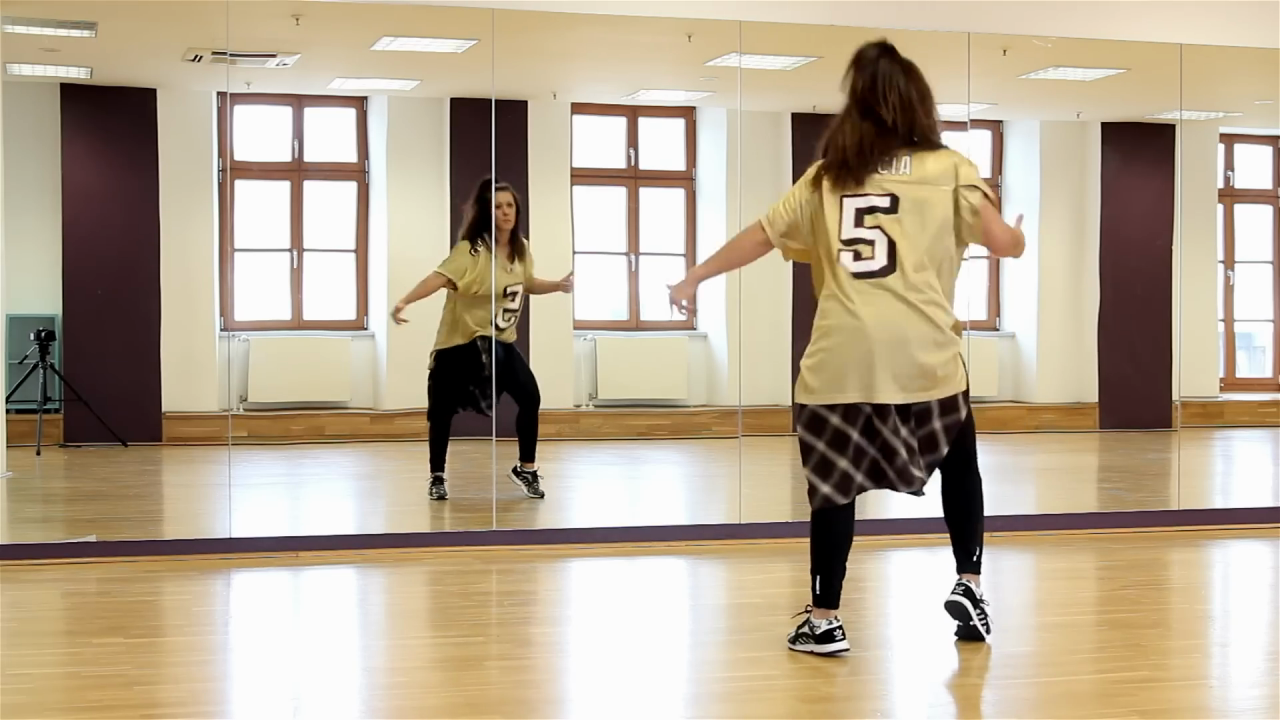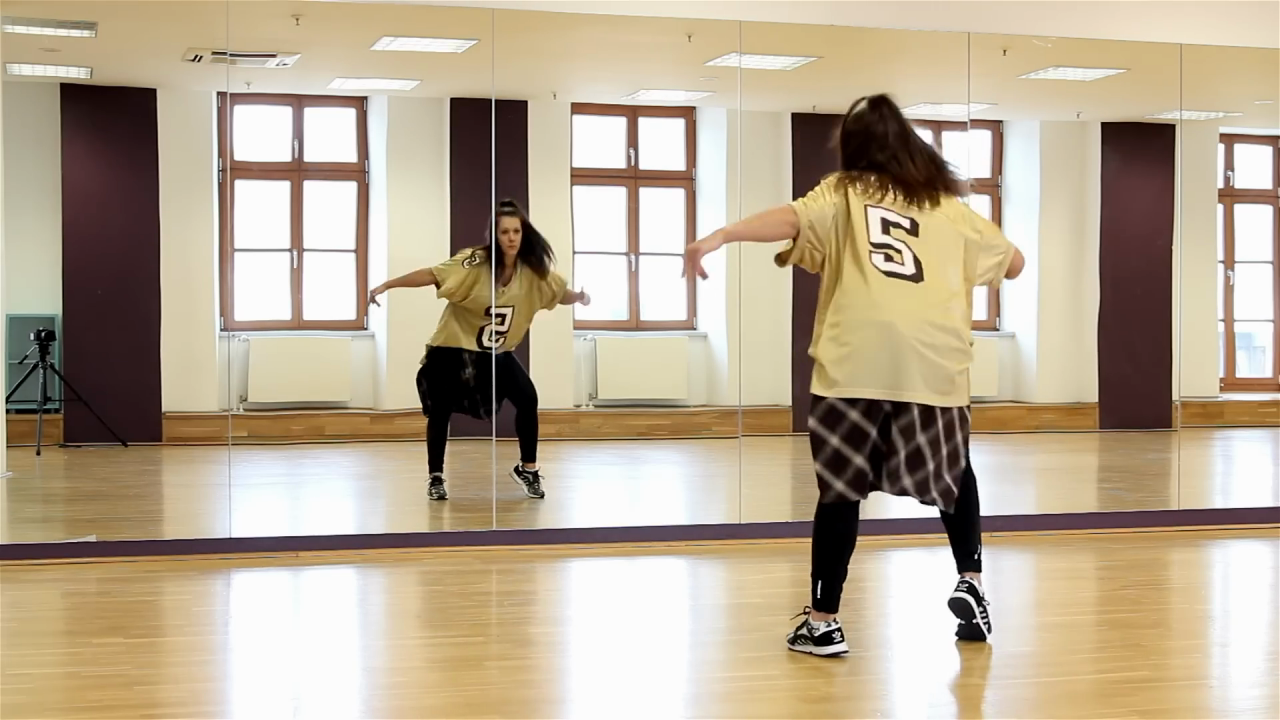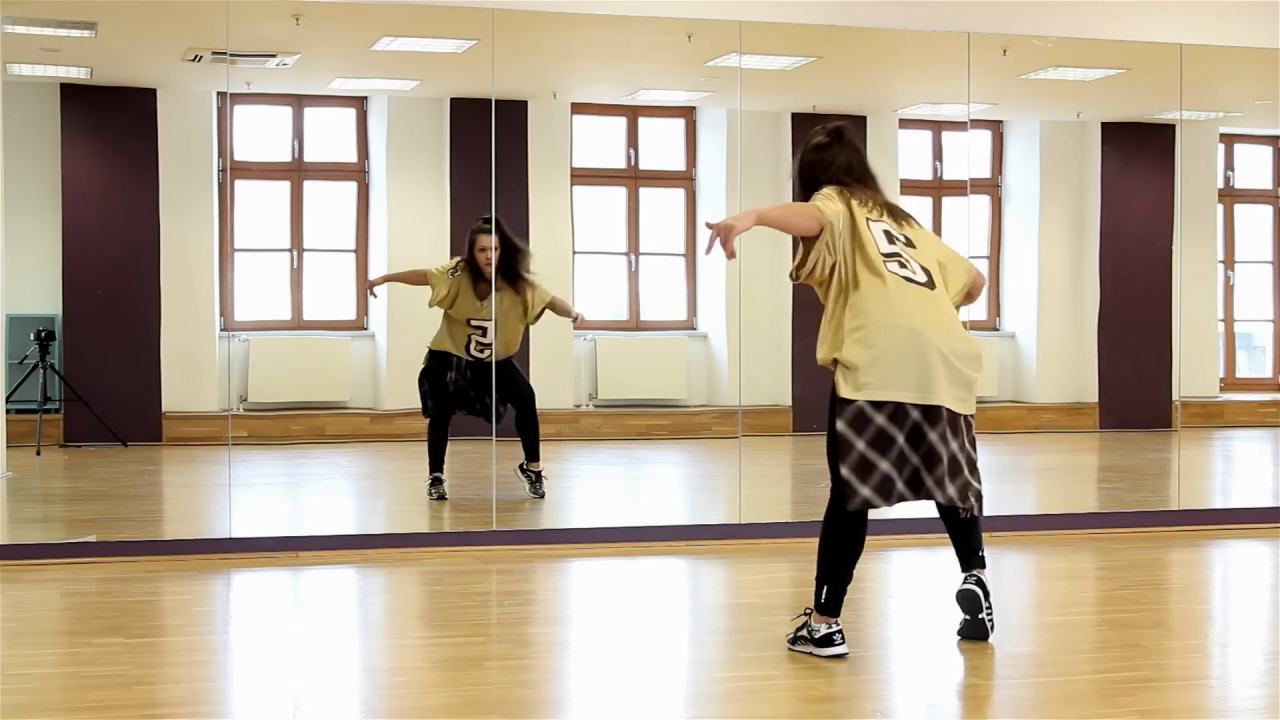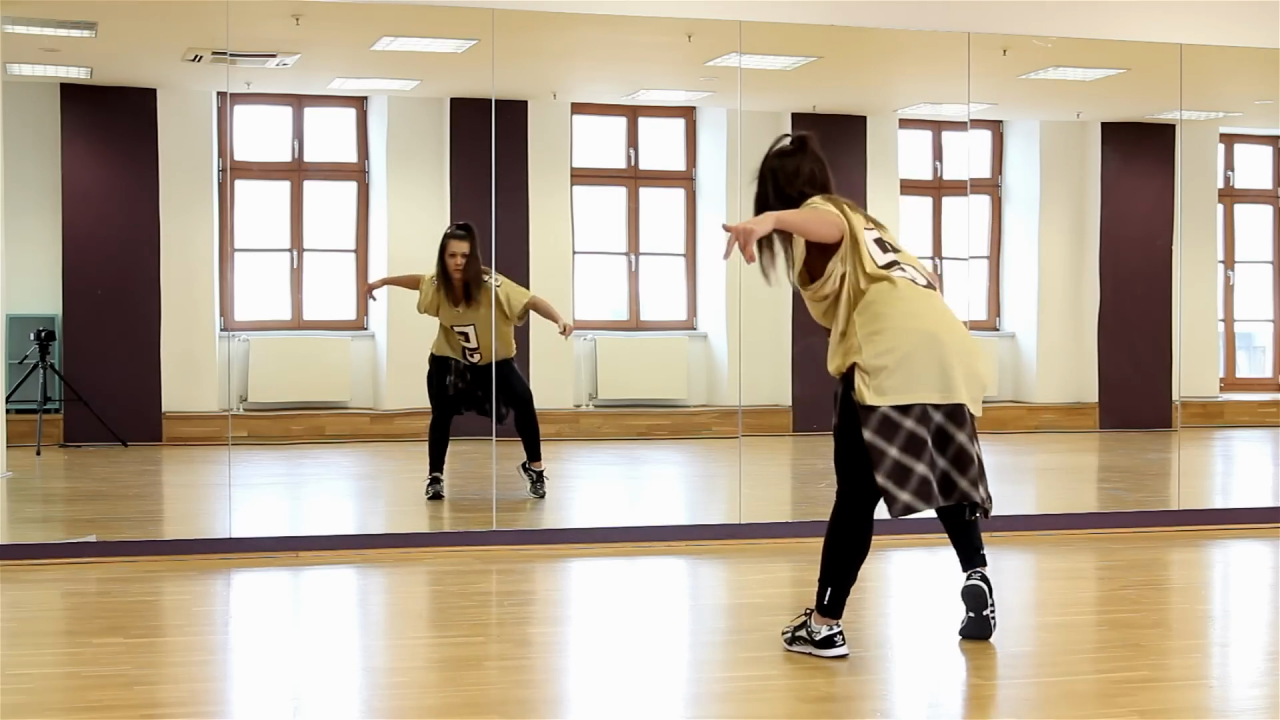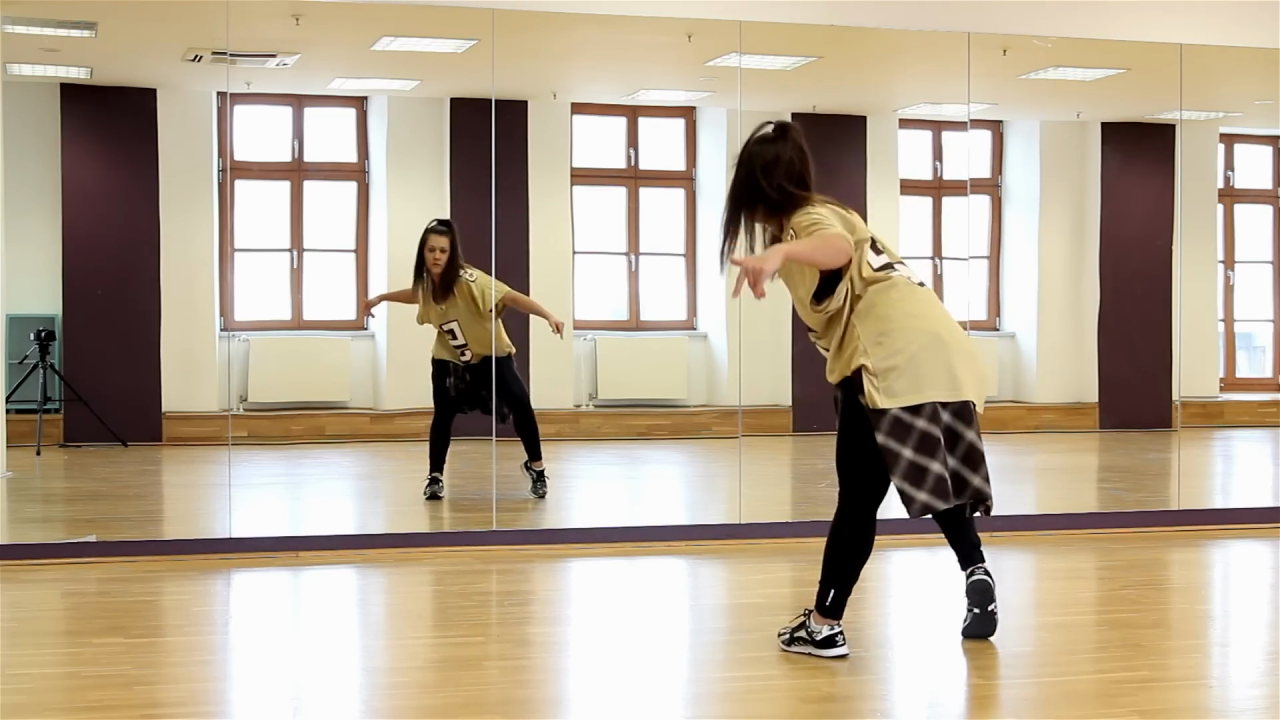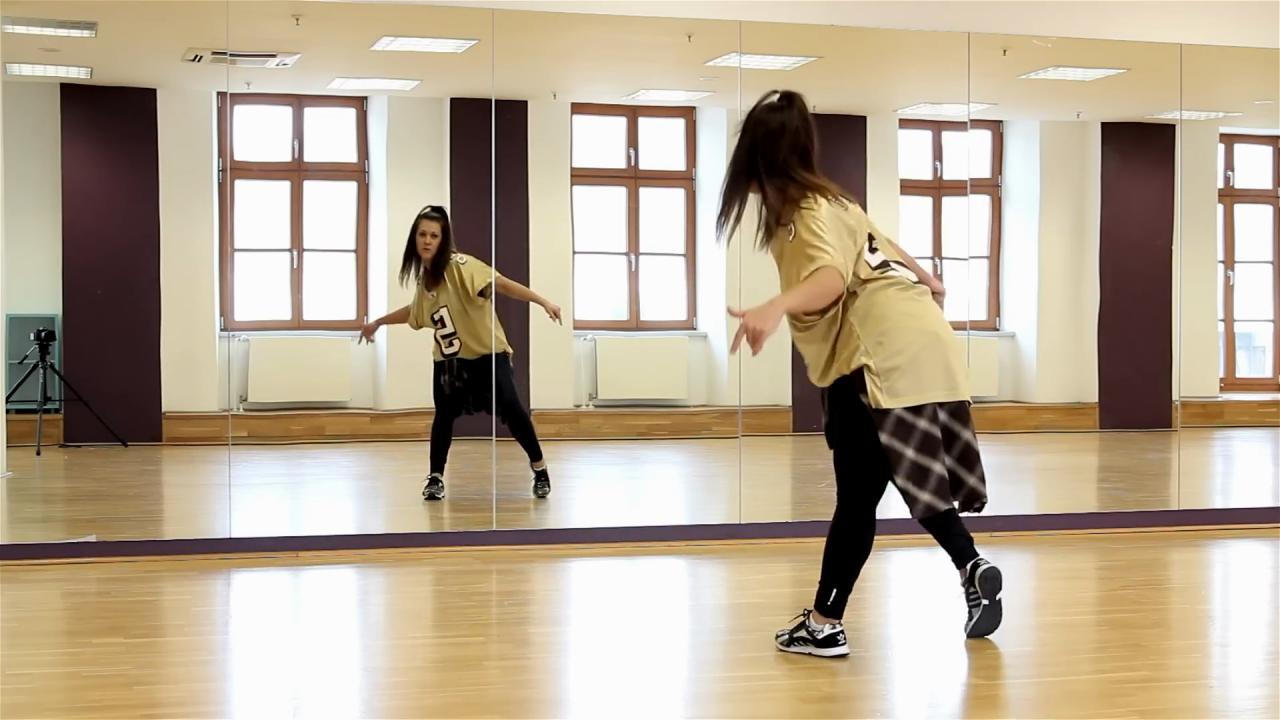
dt=0.2s
person 1, frame 1
left shoulder: (828, 171)
right shoulder: (944, 164)
left elbow: (764, 234)
right elbow: (1001, 239)
left wrist: (696, 274)
right wrist: (1012, 237)
left hip: (843, 352)
right hip: (922, 350)
left knee: (835, 485)
right knee: (960, 466)
left ankle: (824, 618)
right ankle: (968, 583)
person 1, frame 2
left shoulder: (841, 192)
right shoulder: (946, 206)
left elbow: (791, 220)
right elbow: (1011, 262)
left wrist: (720, 233)
right wrist: (966, 273)
left hip: (859, 353)
right hip: (937, 353)
left knee: (840, 487)
right knee: (951, 475)
left ankle: (822, 622)
right ankle: (970, 581)
person 1, frame 3
left shoulder: (833, 205)
right shoulder: (905, 223)
left elbow: (809, 219)
right elbow: (971, 280)
left wrist: (754, 215)
left hip: (879, 355)
right hip: (946, 354)
left knee: (850, 491)
right knee: (948, 476)
left ankle: (824, 623)
right ankle: (974, 578)
person 1, frame 4
left shoulder: (813, 214)
right shoulder: (857, 217)
left elbow: (834, 231)
right elbow: (922, 276)
left wrist: (771, 221)
left hip: (892, 359)
right hip: (947, 350)
left knee: (857, 495)
right knee: (942, 478)
left ankle: (824, 624)
right ankle: (977, 575)
person 1, frame 5
left shoulder: (807, 222)
right shoulder: (827, 213)
left elbow: (839, 251)
left wrist: (779, 255)
left hip: (896, 357)
right hip: (938, 347)
left knee: (860, 496)
right knee: (931, 480)
left ankle: (824, 625)
right ankle: (976, 572)
person 1, frame 6
left shoulder: (810, 215)
right shoulder: (825, 199)
left elbow: (829, 279)
right elbow: (878, 248)
left wrist: (773, 309)
right wrist: (920, 277)
left hip: (888, 356)
right hip: (921, 345)
left knee: (858, 495)
right knee: (915, 482)
left ankle: (823, 625)
right ankle: (972, 569)
person 2, frame 1
left shoulder: (521, 248)
right shoulder: (474, 249)
left elbow: (526, 283)
right elbow: (440, 278)
left wrist: (560, 285)
right wrist: (404, 301)
left hip: (501, 342)
right hip: (461, 341)
left knee: (530, 397)
right knee: (444, 408)
left ankle: (525, 469)
right ankle: (437, 477)
person 2, frame 2
left shoulder: (535, 268)
right shoulder: (474, 263)
left elbow: (560, 293)
right elbow: (432, 275)
left wrist: (579, 297)
right wrist: (386, 284)
left hip: (497, 352)
right hip: (452, 348)
left knee: (527, 399)
right knee: (440, 409)
left ankle: (527, 469)
right ankle: (436, 477)
person 2, frame 3
left shoulder: (516, 281)
right shoulder: (458, 274)
left elbow: (549, 301)
right elbow: (426, 276)
left wrist: (571, 313)
right wrist: (385, 278)
left hip: (496, 357)
right hip: (449, 353)
left knee: (525, 400)
right knee: (440, 411)
left ankle: (531, 467)
right ankle: (436, 478)
person 2, frame 4
left shoulder: (489, 285)
right shoulder: (439, 283)
left elbow: (530, 301)
right elbow: (420, 282)
left wrist: (559, 320)
right wrist: (383, 281)
left hip: (494, 358)
right hip: (450, 357)
left knee: (522, 401)
right knee: (442, 412)
left ankle: (534, 468)
right ankle: (435, 477)
person 2, frame 5
left shoulder: (468, 279)
right shoulder: (429, 285)
left elbow: (509, 297)
left wrist: (548, 316)
right wrist: (380, 298)
left hip: (491, 354)
right hip: (450, 359)
left knee: (520, 403)
right knee: (443, 412)
left ankle: (536, 467)
right ankle: (435, 478)
person 2, frame 6
left shoulder: (459, 265)
right shoulder: (423, 279)
left elbow: (501, 284)
right elbow: (414, 315)
left wrist: (543, 302)
right wrist: (378, 323)
left hip: (486, 351)
right hip: (449, 358)
left knee: (510, 407)
right knee: (443, 413)
left ankle: (538, 465)
right ankle: (435, 478)
